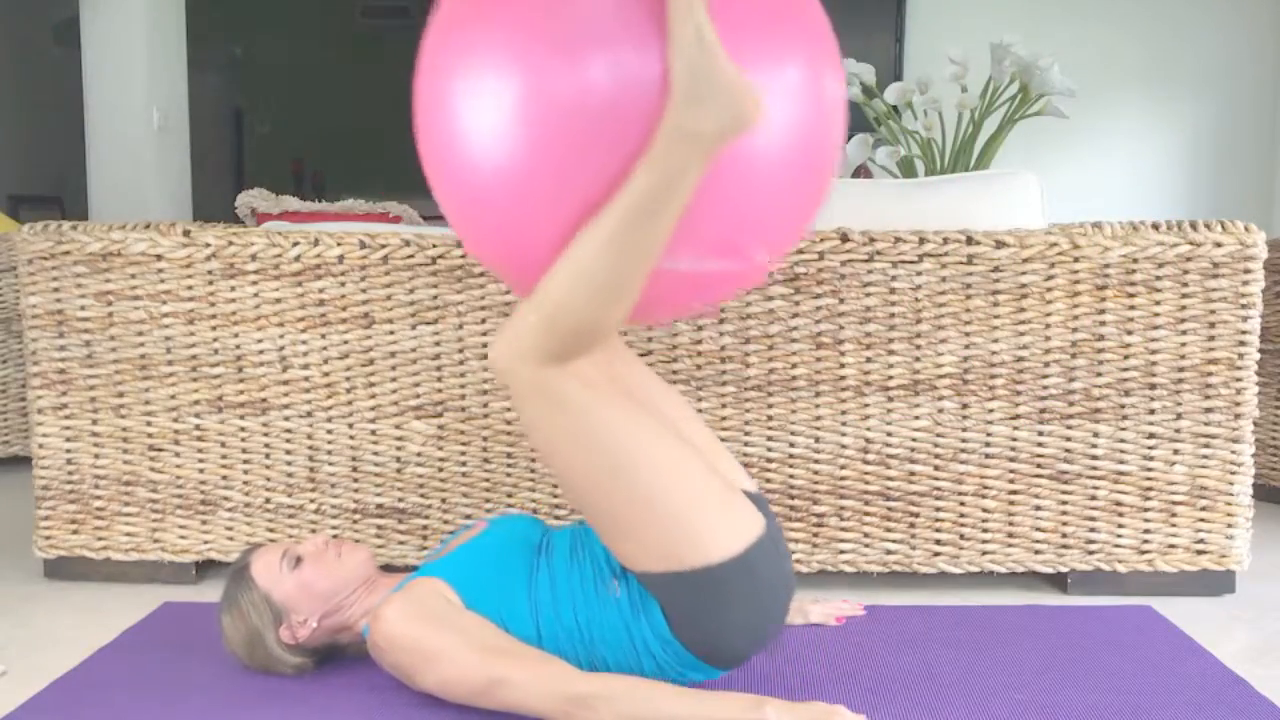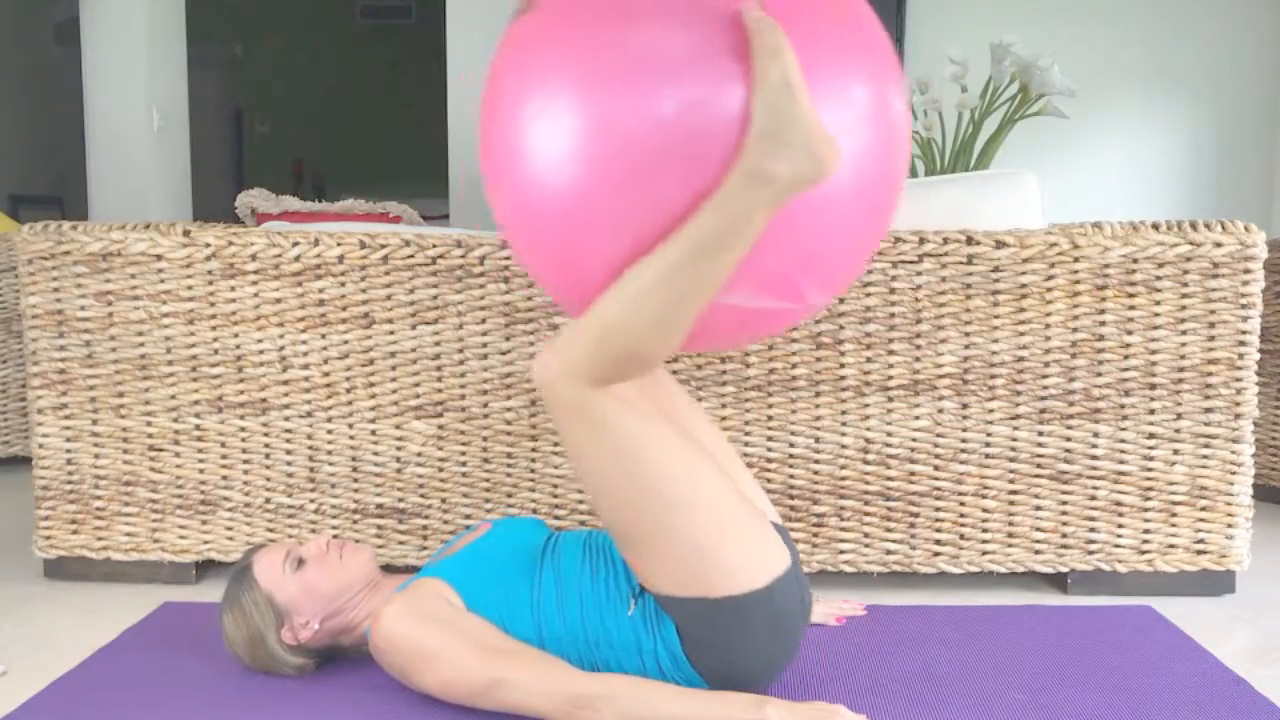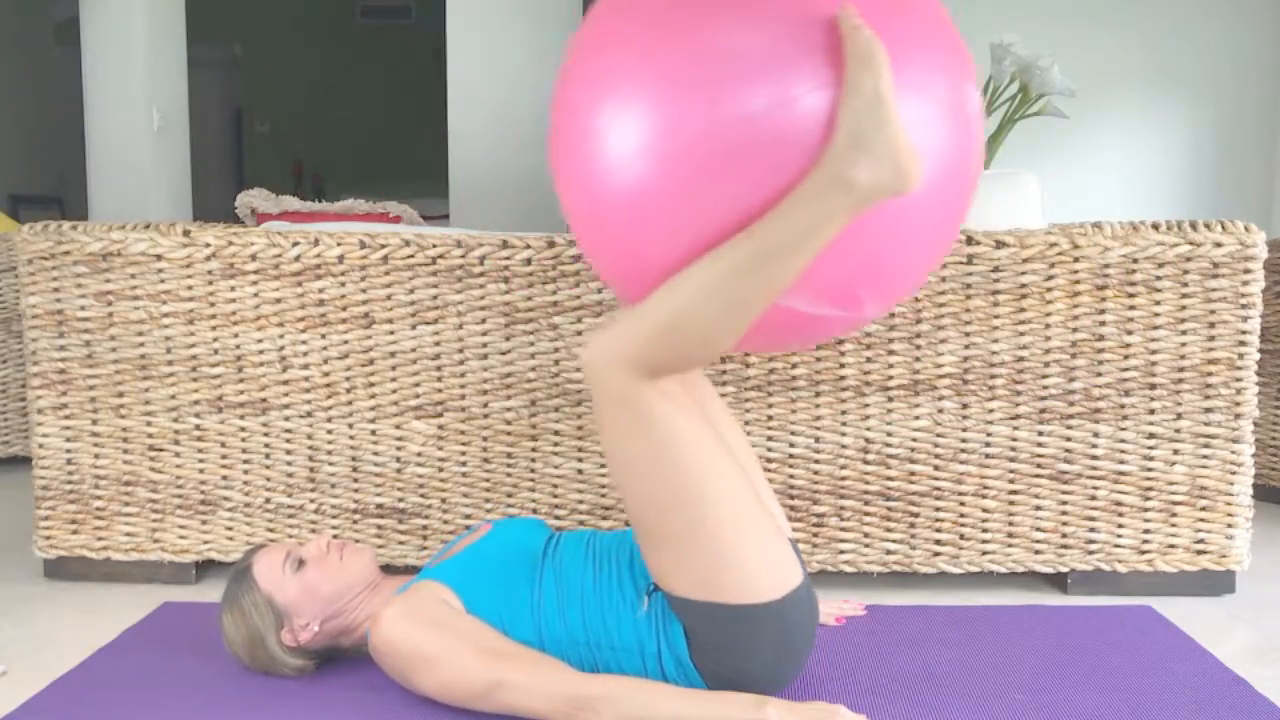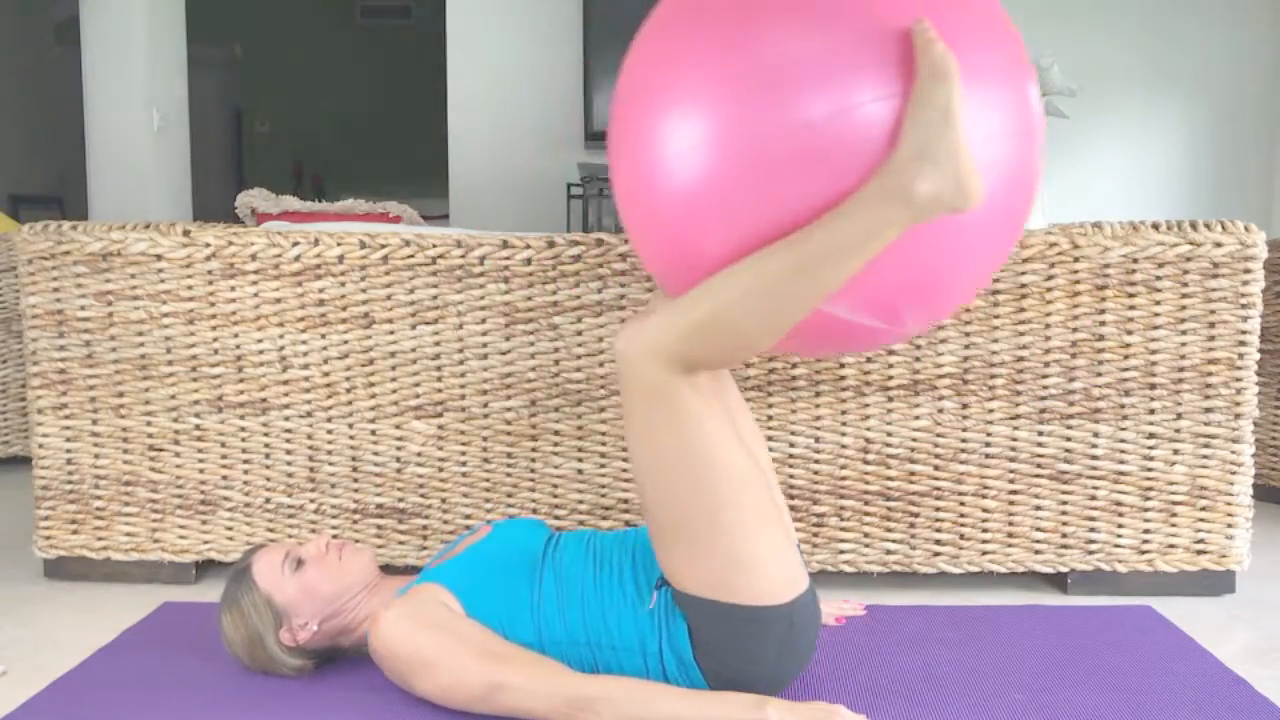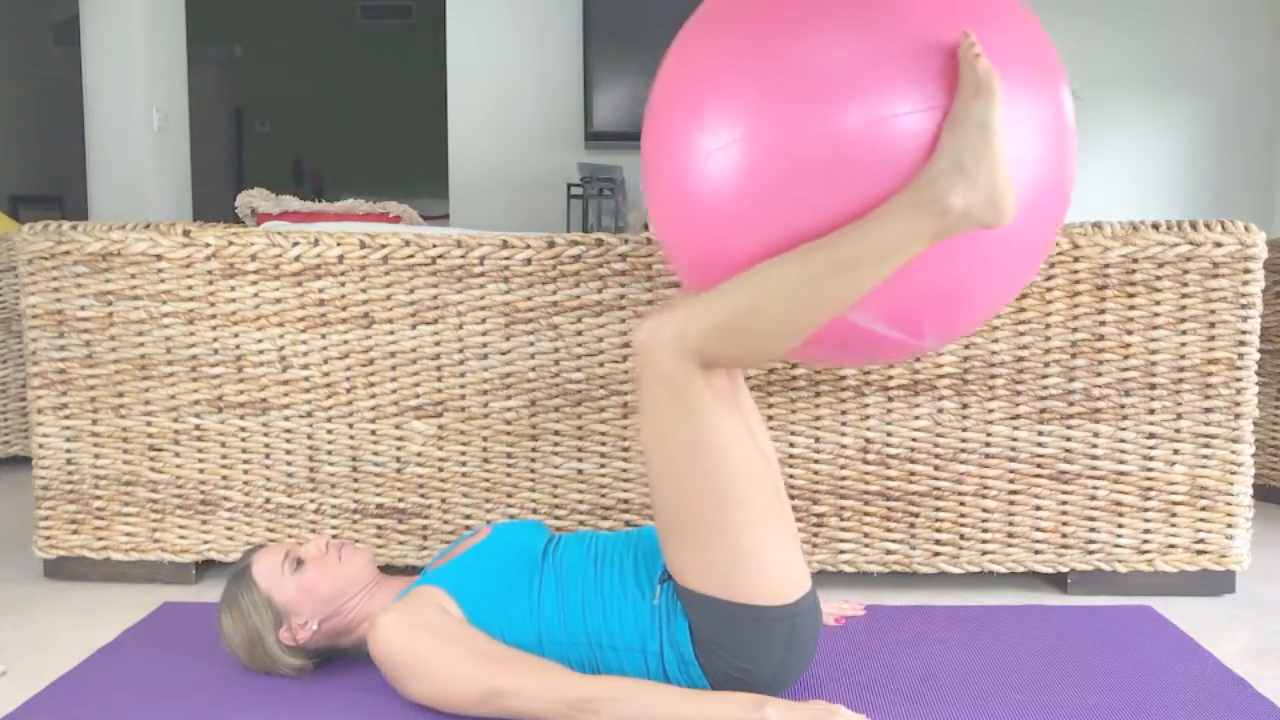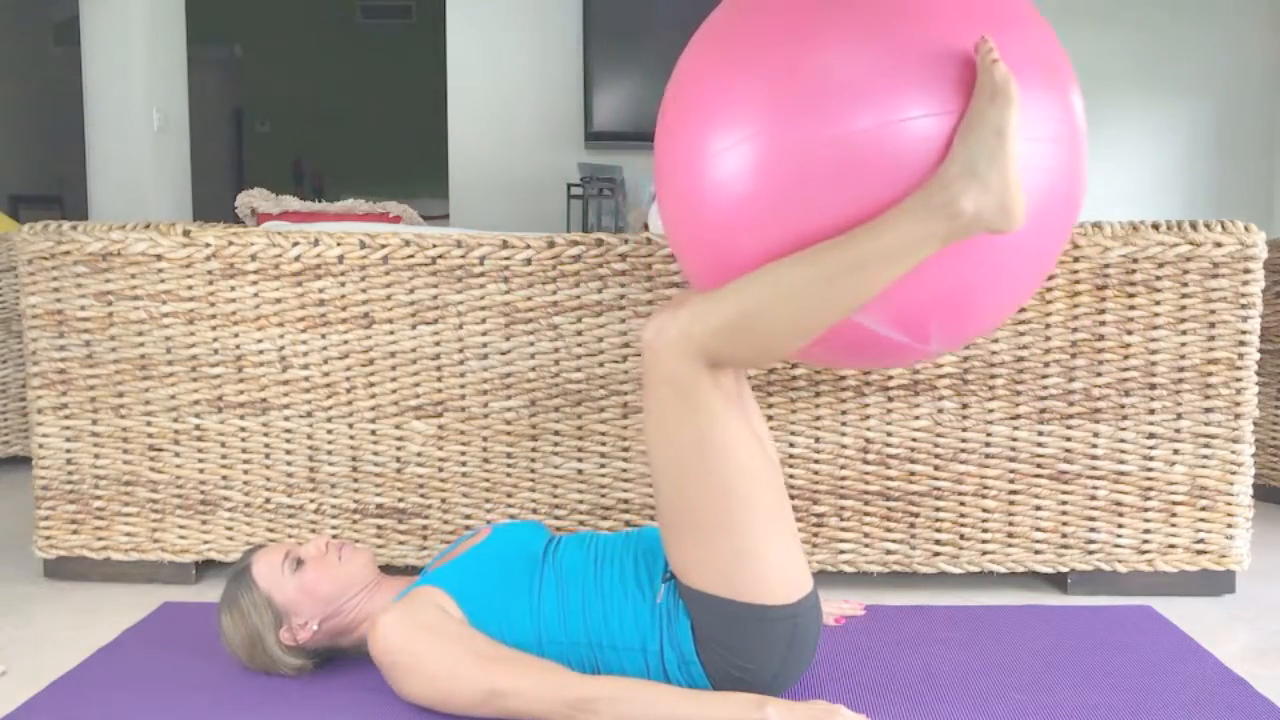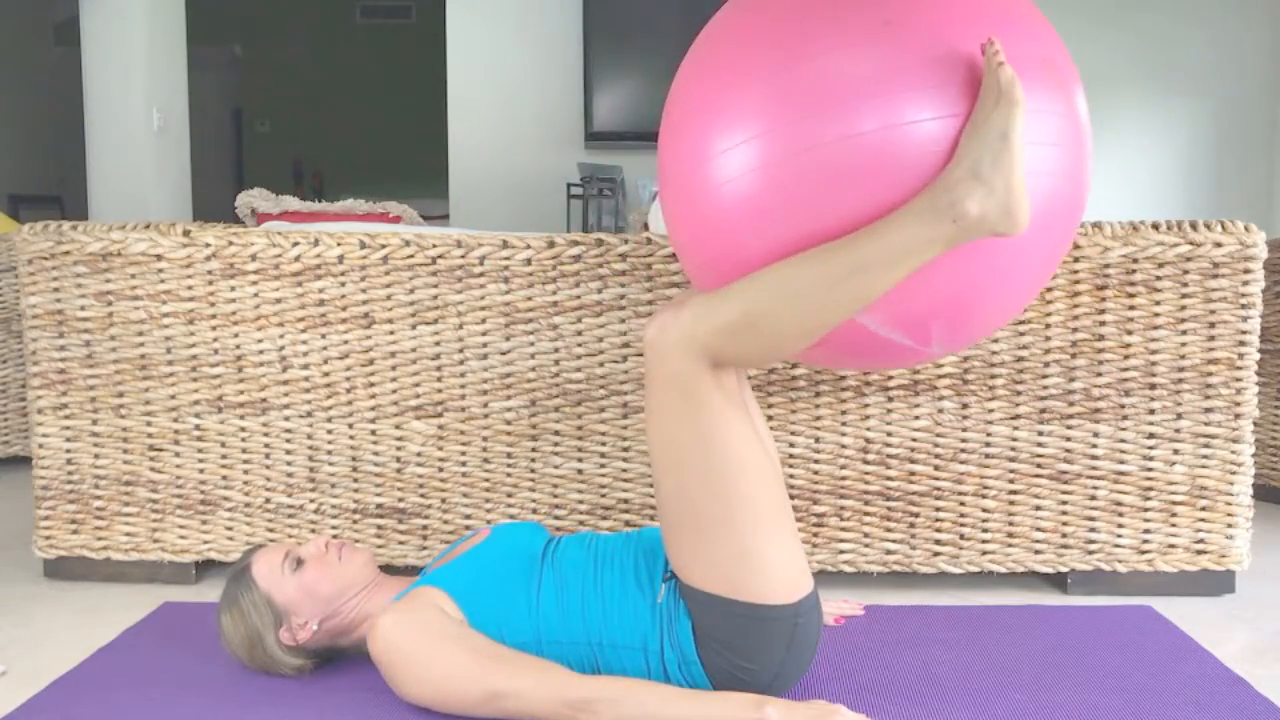
dt=0.2s
person 1, frame 1
left shoulder: (438, 583)
right shoulder: (402, 628)
left hip: (719, 578)
right hip: (712, 584)
right knee: (531, 353)
right ankle: (696, 118)
person 1, frame 2
left shoulder: (443, 583)
right shoulder: (402, 628)
left wrist: (772, 602)
left hip: (739, 601)
right hip: (727, 630)
left knee: (601, 360)
right knee: (573, 371)
right ankle: (772, 163)
person 1, frame 3
left shoulder: (449, 580)
right shoulder: (402, 631)
left wrist: (775, 595)
left hip: (742, 610)
right hip: (729, 642)
left knee: (650, 349)
right knee: (620, 358)
right ankle: (853, 172)
person 1, frame 4
left shoulder: (451, 576)
right shoulder: (403, 633)
left wrist: (774, 594)
left hip: (739, 614)
right hip: (732, 641)
left knee: (681, 342)
right knee: (654, 348)
right ankle: (911, 183)
person 1, frame 5
left shoulder: (450, 580)
right shoulder: (401, 636)
left wrist: (781, 594)
left hip: (736, 615)
right hip: (734, 642)
left knee: (693, 342)
right knee: (673, 341)
right ankle: (943, 196)
person 1, frame 6
left shoulder: (446, 582)
right shoulder: (401, 636)
left wrist: (782, 594)
left hip: (734, 613)
right hip: (733, 640)
left knee: (695, 337)
right knee: (679, 340)
right ankle: (954, 202)
person 1, frame 7
left shoulder: (444, 581)
right shoulder: (403, 639)
left wrist: (783, 592)
left hip: (734, 610)
right hip: (733, 641)
left knee: (696, 336)
right knee: (684, 339)
right ankle: (957, 205)
